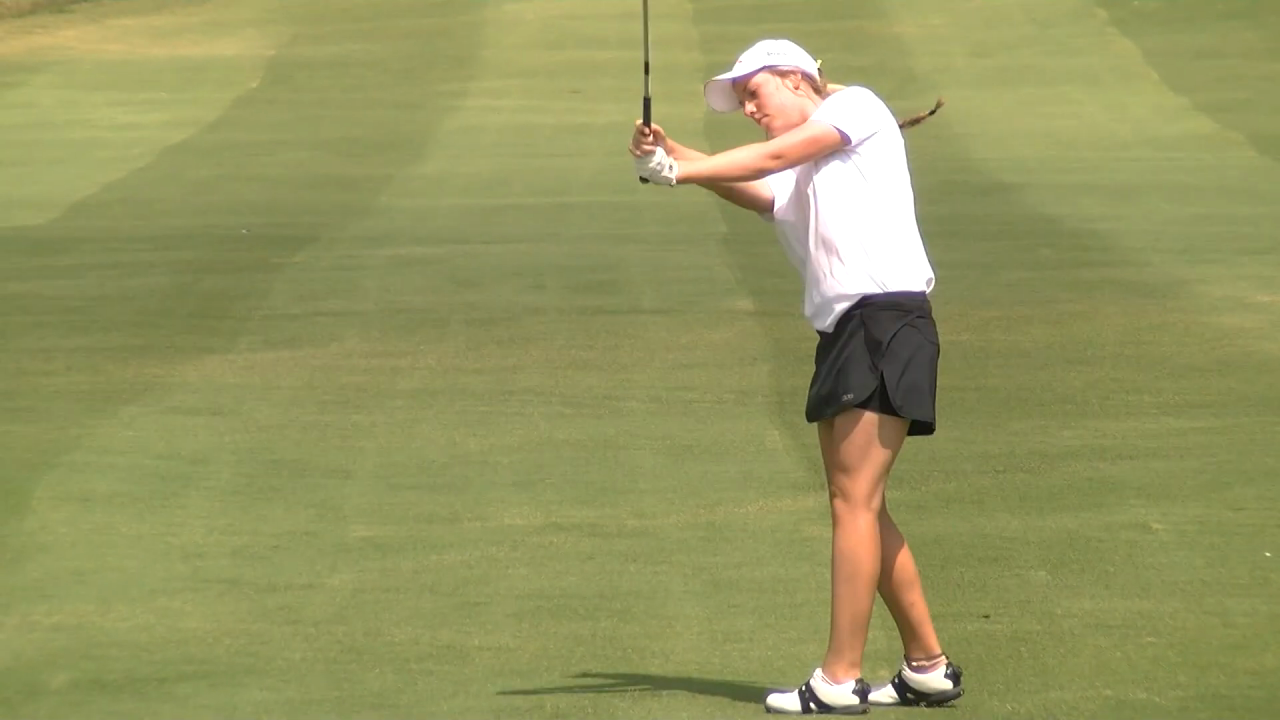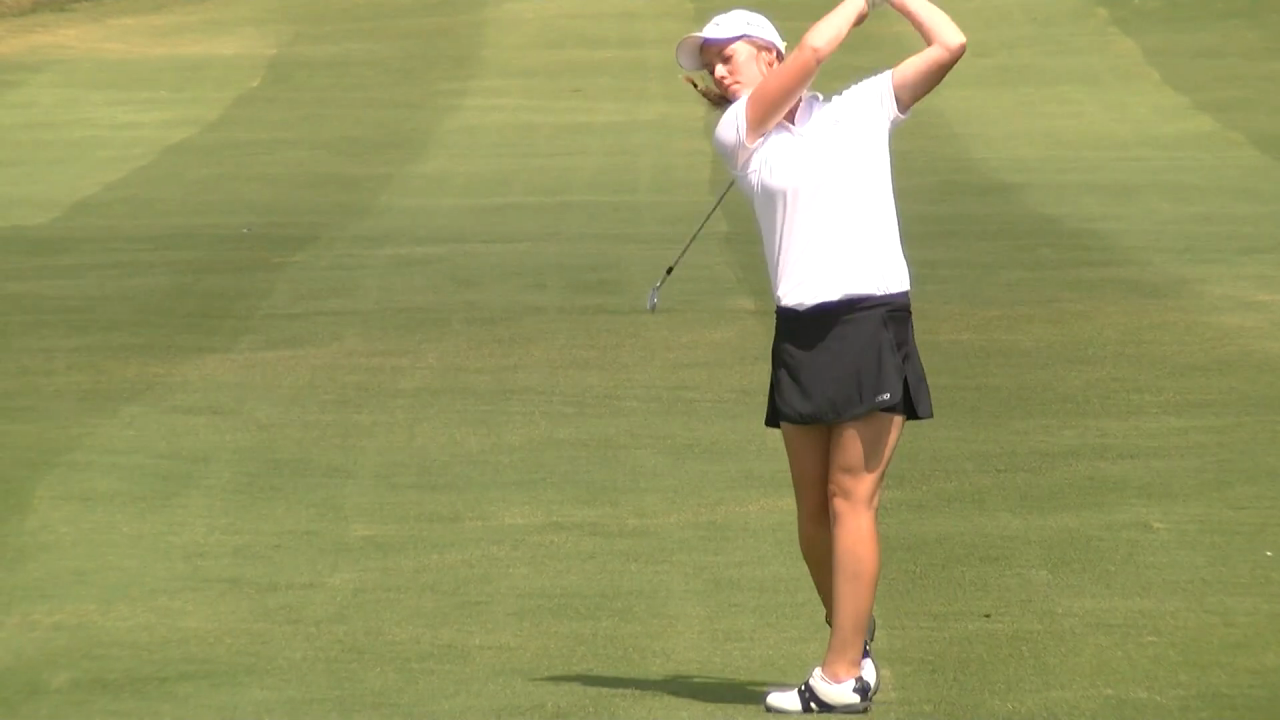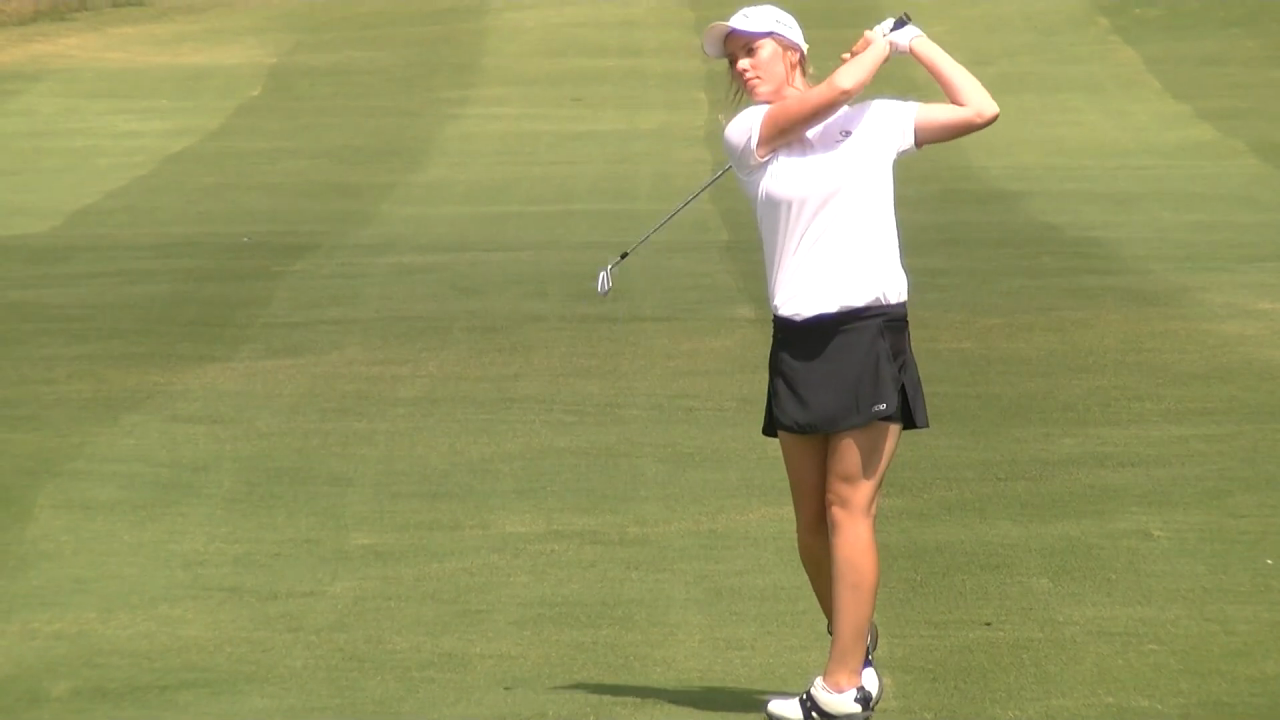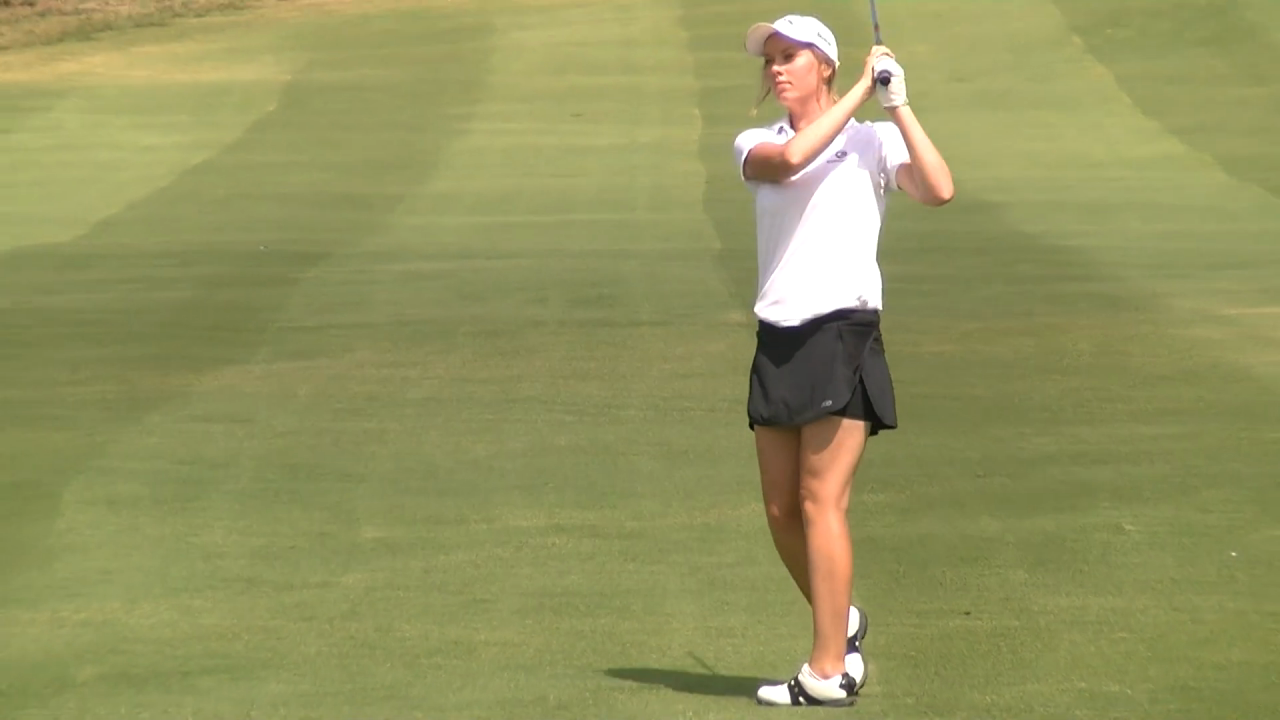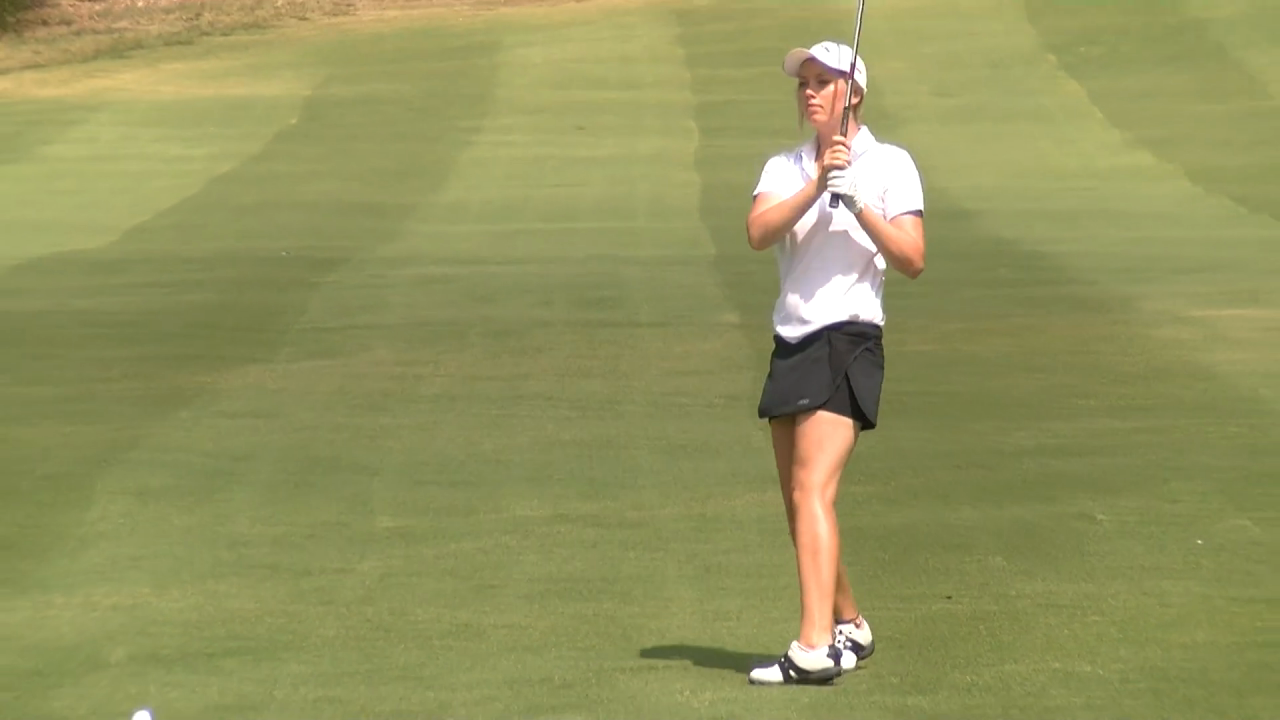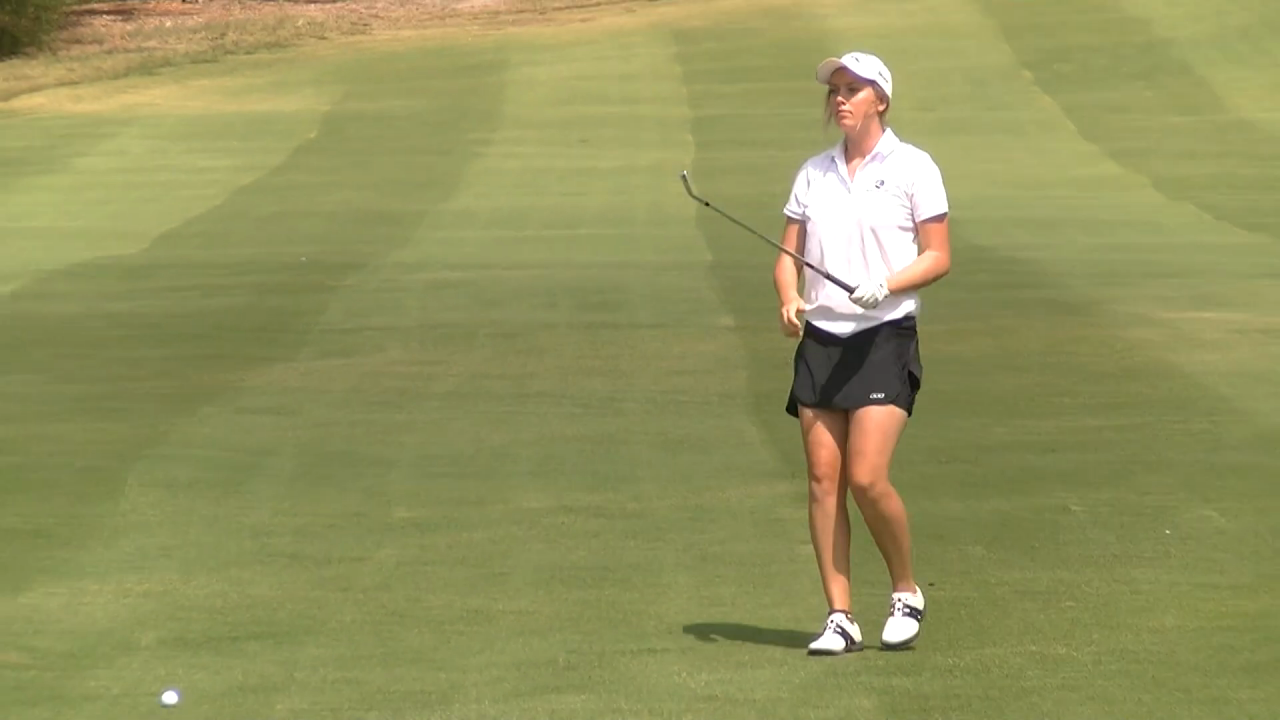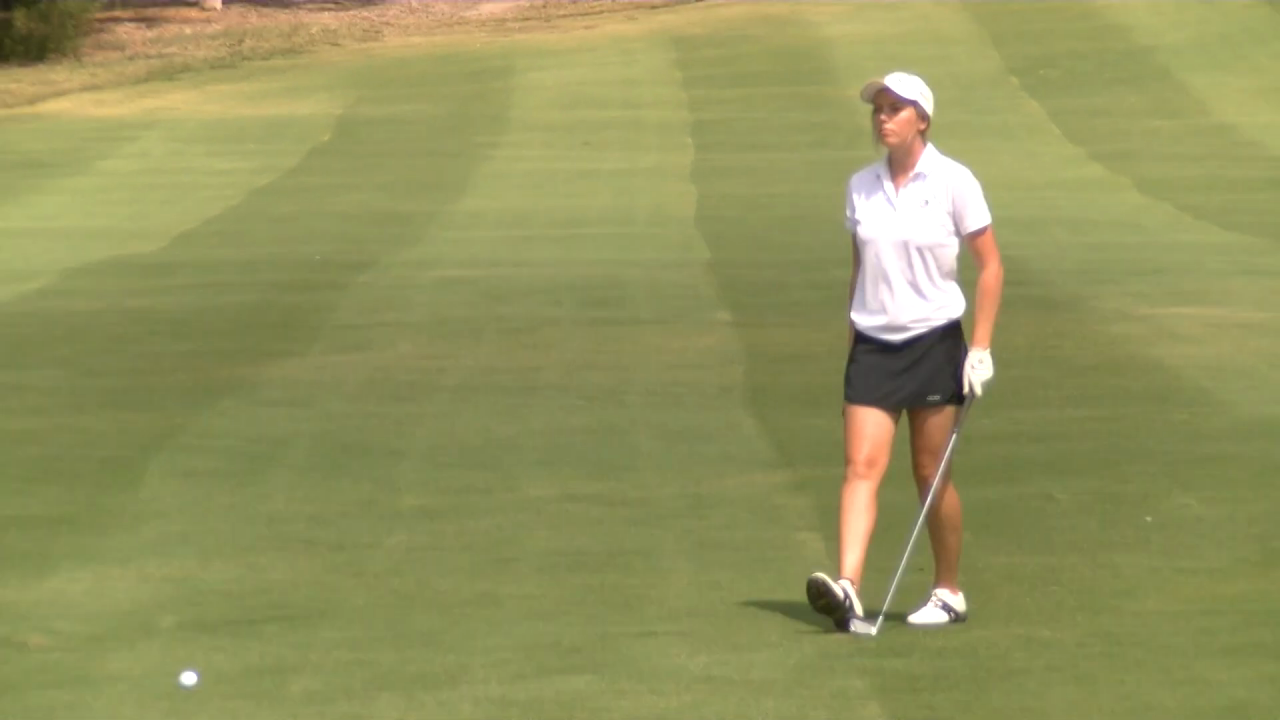
dt=0.4s
person 1, frame 1
left shoulder: (859, 108)
right shoulder: (791, 180)
left elbow: (792, 146)
right elbow: (753, 191)
left wrist: (685, 167)
right wrist: (675, 161)
left hip: (887, 328)
right hip: (845, 335)
left knee: (852, 504)
right knee: (859, 509)
right ankle: (929, 665)
person 1, frame 2
left shoulder: (861, 106)
right shoulder: (734, 132)
left hip: (874, 323)
right hip: (800, 334)
left knee: (850, 500)
right knee: (812, 507)
right ankle: (849, 636)
person 1, frame 3
left shoulder: (876, 122)
right shoulder: (745, 134)
left elbow: (980, 112)
right elbow: (834, 91)
left hip: (869, 333)
right hip: (797, 342)
left knee: (848, 509)
right knee: (810, 517)
right ankle: (853, 640)
person 1, frame 4
left shoulder: (877, 139)
right shoulder: (754, 144)
left elbow: (940, 192)
right elbow: (789, 162)
left wrist: (897, 103)
right wrist: (855, 96)
left hip: (844, 336)
right hip: (776, 342)
left knee: (821, 504)
right knee: (780, 511)
left ankle: (828, 673)
right ankle: (839, 622)
person 1, frame 5
left shoulder: (890, 164)
right shoulder: (782, 166)
left elbow: (913, 260)
right elbow: (758, 233)
left wrist: (857, 202)
right wrist: (814, 188)
left hip: (846, 343)
right hip: (790, 345)
left knee: (811, 493)
right knee: (798, 500)
left ankle: (813, 647)
right ankle: (849, 626)
person 1, frame 6
left shoulder: (913, 166)
right shoulder: (812, 173)
left elbow: (938, 257)
right elbow: (788, 258)
left wrist: (888, 285)
right wrist: (789, 303)
left hip: (882, 343)
right hip: (820, 343)
left knee: (867, 479)
right knee: (823, 480)
left ankle: (906, 590)
right ankle: (839, 617)
person 1, frame 7
left shoulder: (955, 182)
right shoulder: (860, 185)
left elbow: (989, 268)
left wrist: (981, 348)
right wrist: (850, 341)
left hip: (934, 344)
right hip: (872, 347)
left knee: (930, 473)
right knee: (862, 468)
left ankle: (948, 592)
right ankle: (847, 586)
